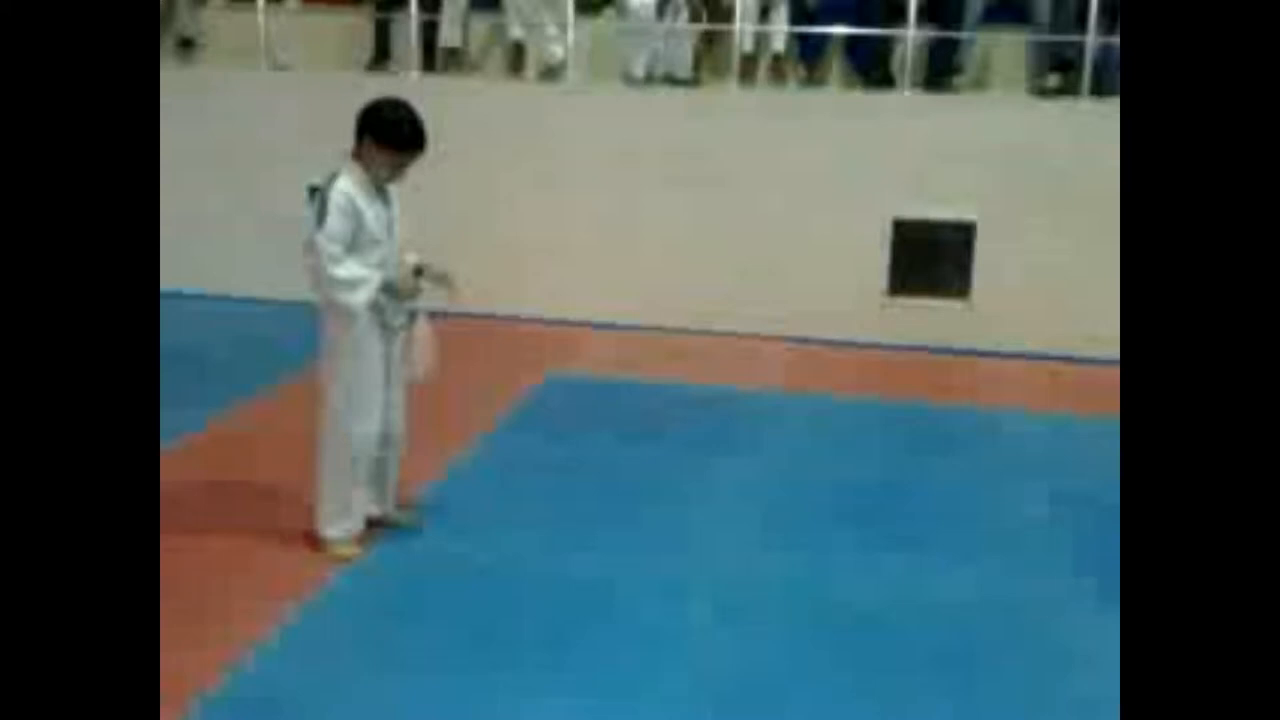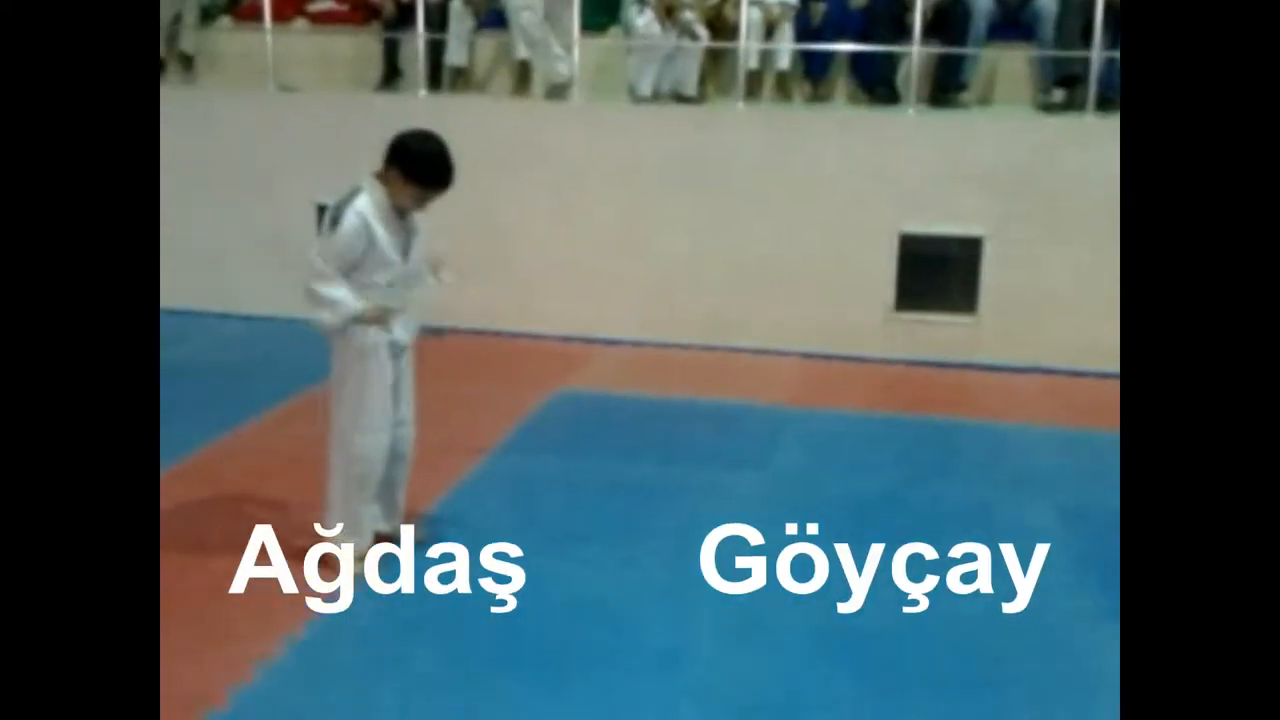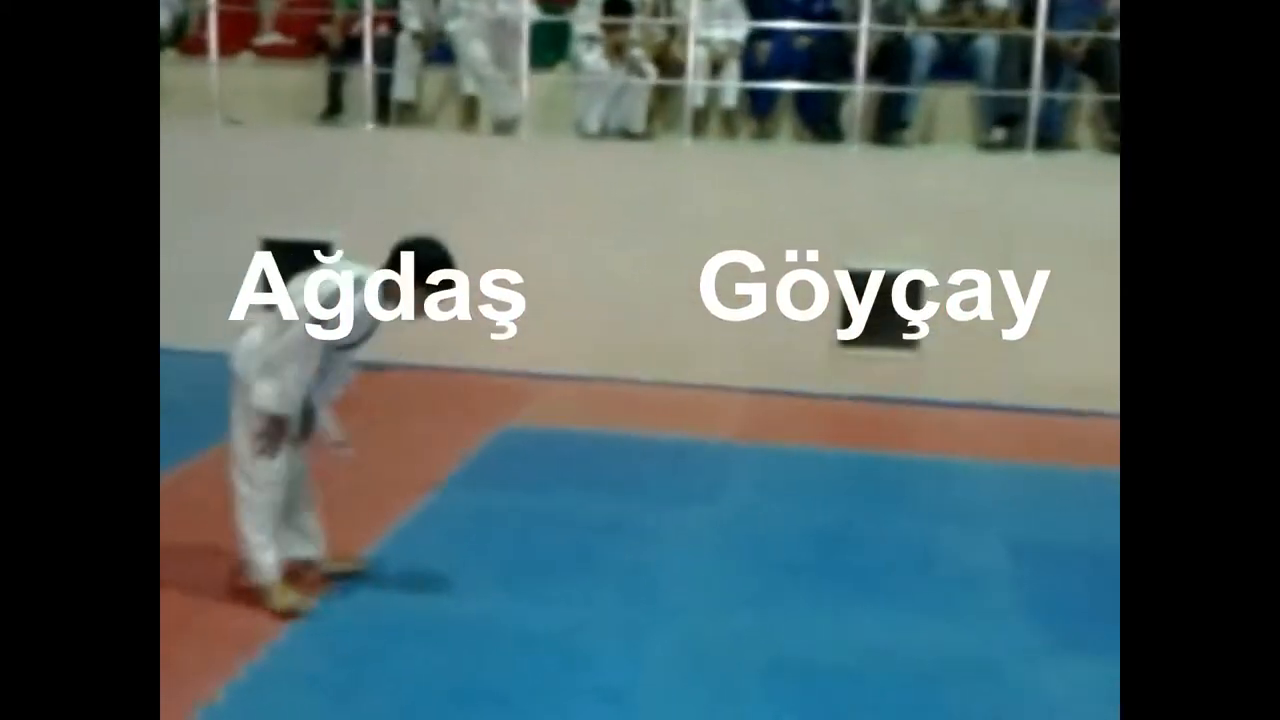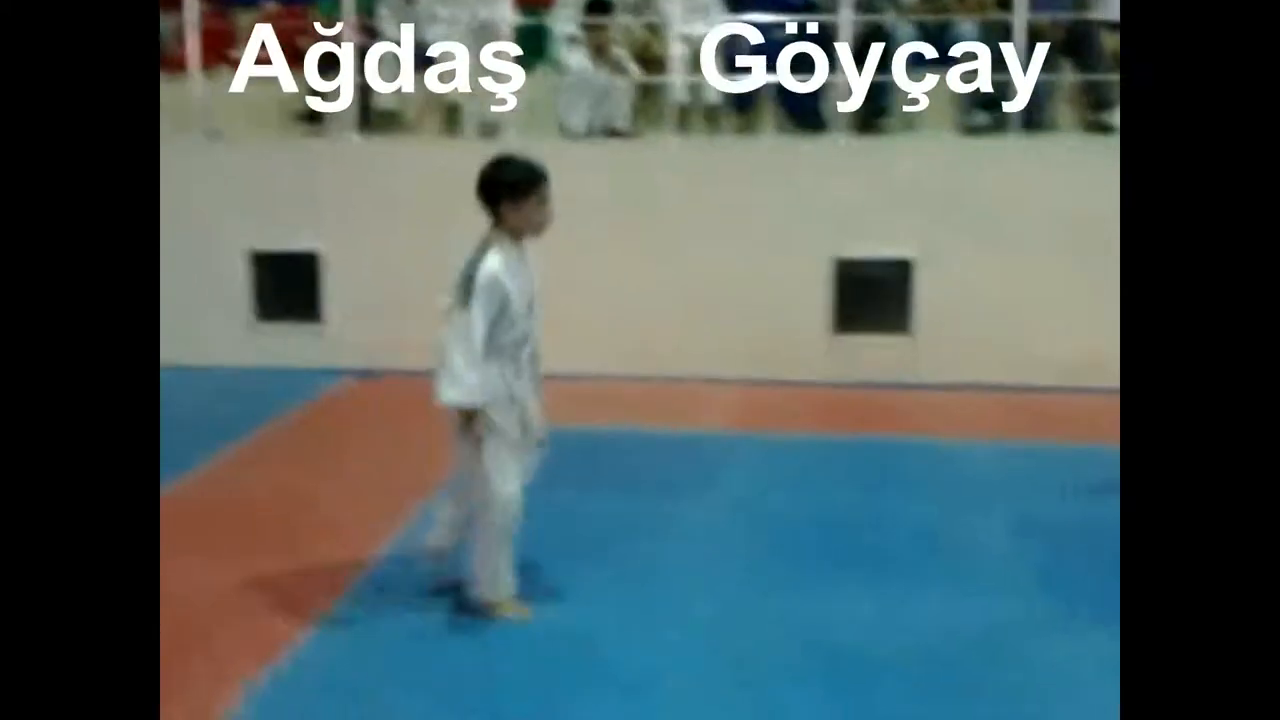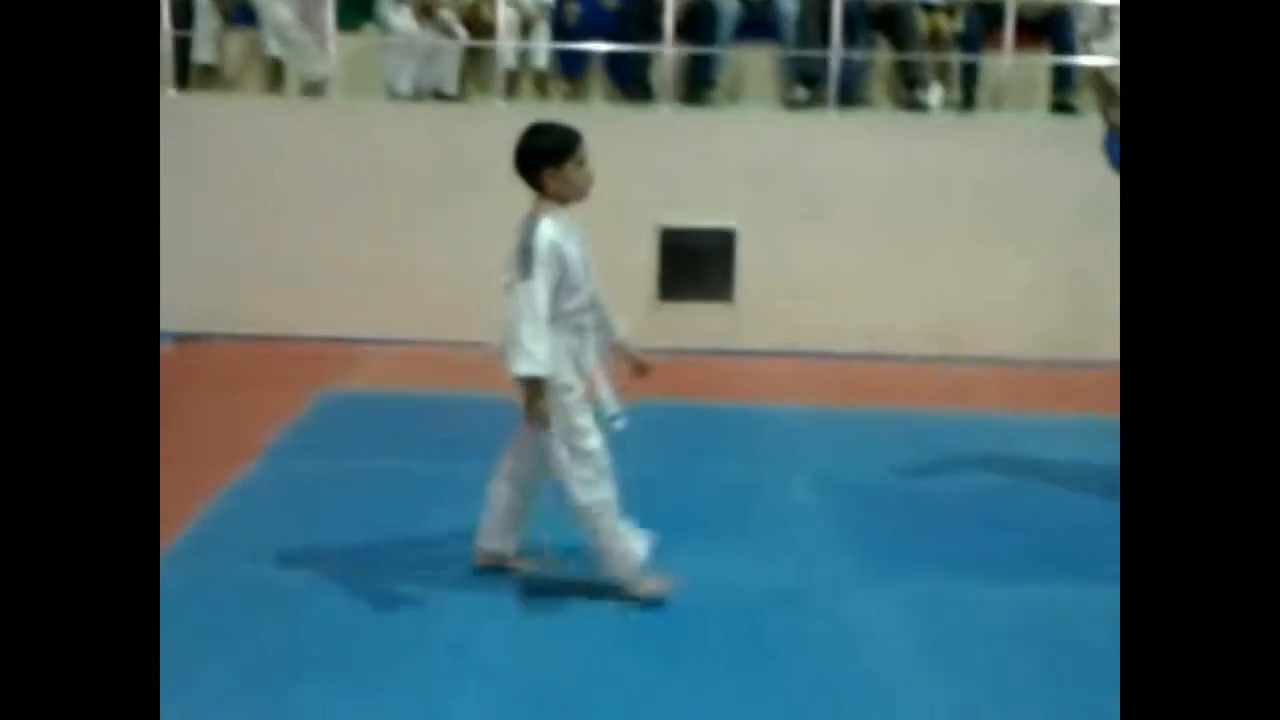
dt=0.7s
person 1, frame 1
left shoulder: (383, 193)
right shoulder: (338, 195)
right elbow: (327, 267)
left wrist: (417, 271)
right wrist: (387, 284)
left hip: (387, 324)
right hip: (354, 327)
left knee: (389, 421)
right knee: (352, 425)
left ankle: (376, 503)
right ankle: (337, 526)
person 1, frame 2
left shoulder: (400, 213)
right shoulder: (355, 214)
right elbow: (323, 276)
left wrist: (424, 265)
right wrist: (359, 311)
left hip: (398, 339)
right hip: (362, 343)
left knee: (399, 437)
right knee: (362, 443)
left ankle: (384, 522)
right ankle: (347, 542)
person 1, frame 3
right shoulder: (349, 302)
left elbow: (338, 358)
right elbow: (296, 353)
left wrist: (322, 415)
right wrist: (278, 415)
left hip: (293, 375)
right hip: (264, 370)
left knee: (292, 468)
right knee: (262, 472)
left ankle: (307, 553)
right ankle: (266, 576)
person 1, frame 4
left shoulder: (517, 256)
right shoulder: (487, 268)
right elbow: (464, 342)
left wrist: (530, 389)
right wrist: (469, 410)
left hip: (513, 389)
right hip: (487, 394)
left knee: (478, 482)
right knee: (499, 491)
left ankle: (440, 547)
right ankle: (491, 591)
person 1, frame 5
left shoulder: (561, 228)
right shoulder: (542, 236)
left elbow: (587, 298)
right elbow: (528, 314)
left wrist: (620, 347)
right wrist: (534, 387)
left hip: (572, 362)
right hip: (555, 369)
left knee: (526, 460)
right knee: (589, 468)
left ankle: (494, 545)
right ankle: (629, 570)
